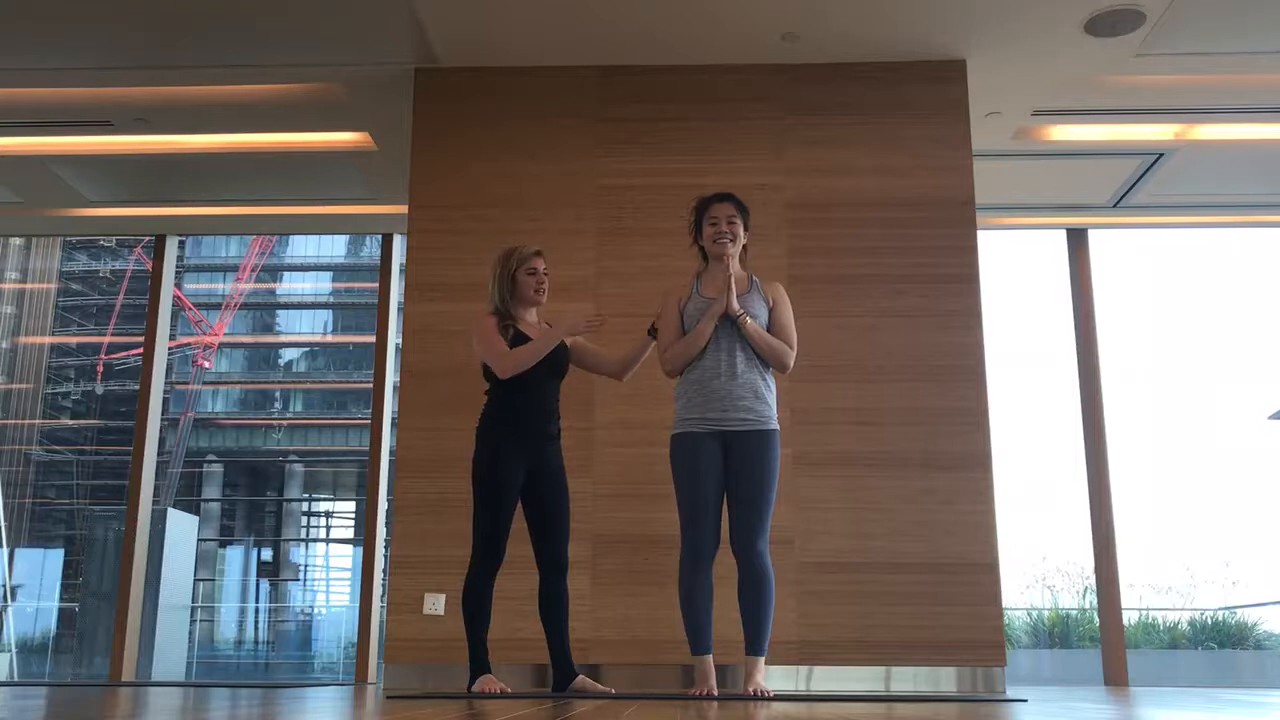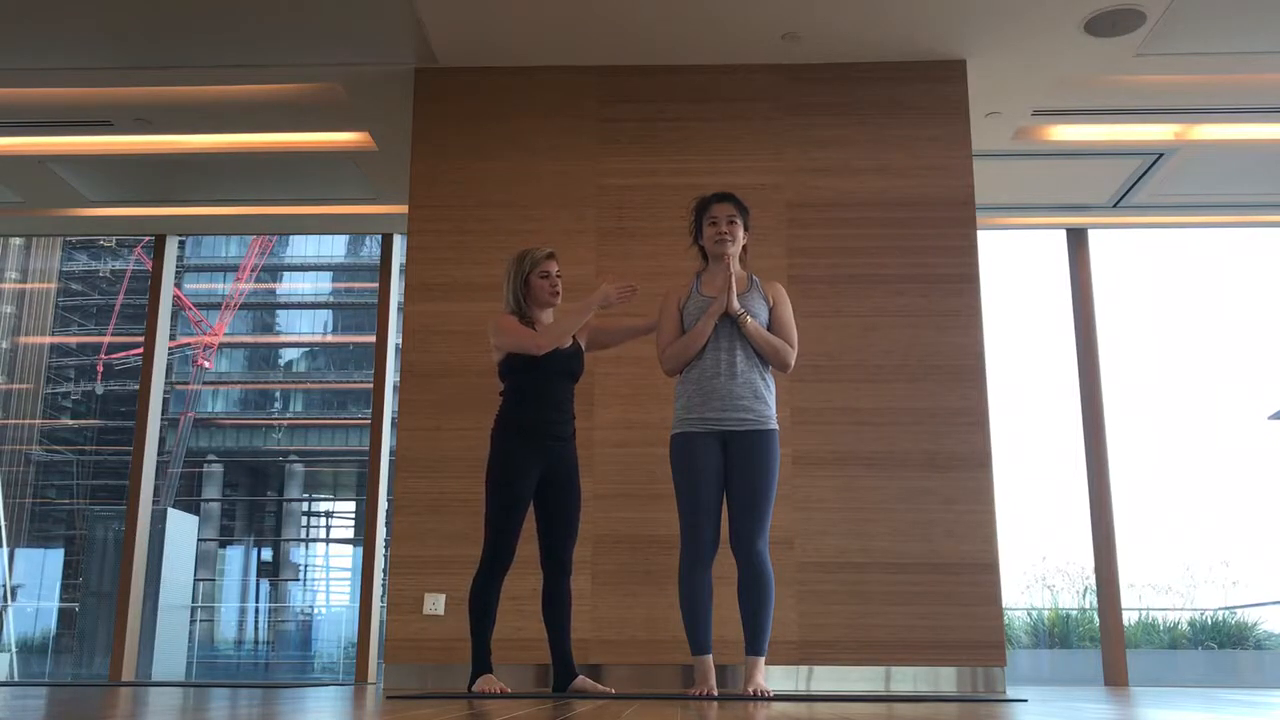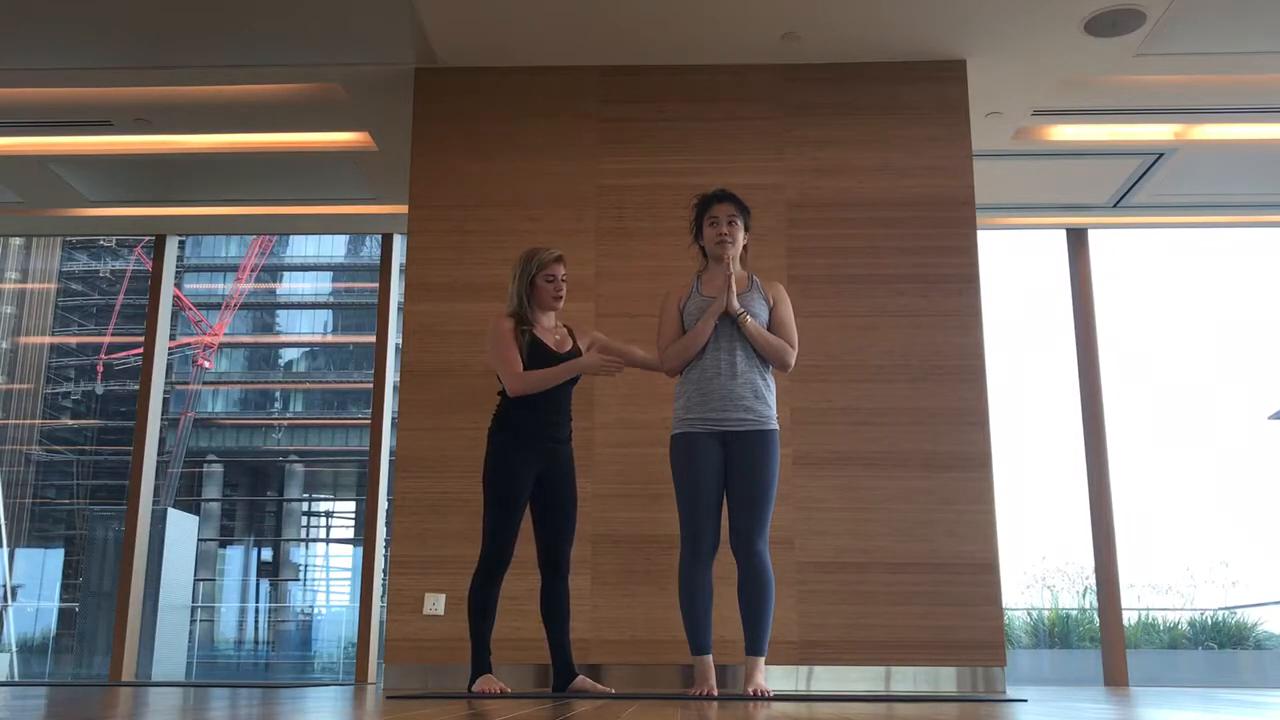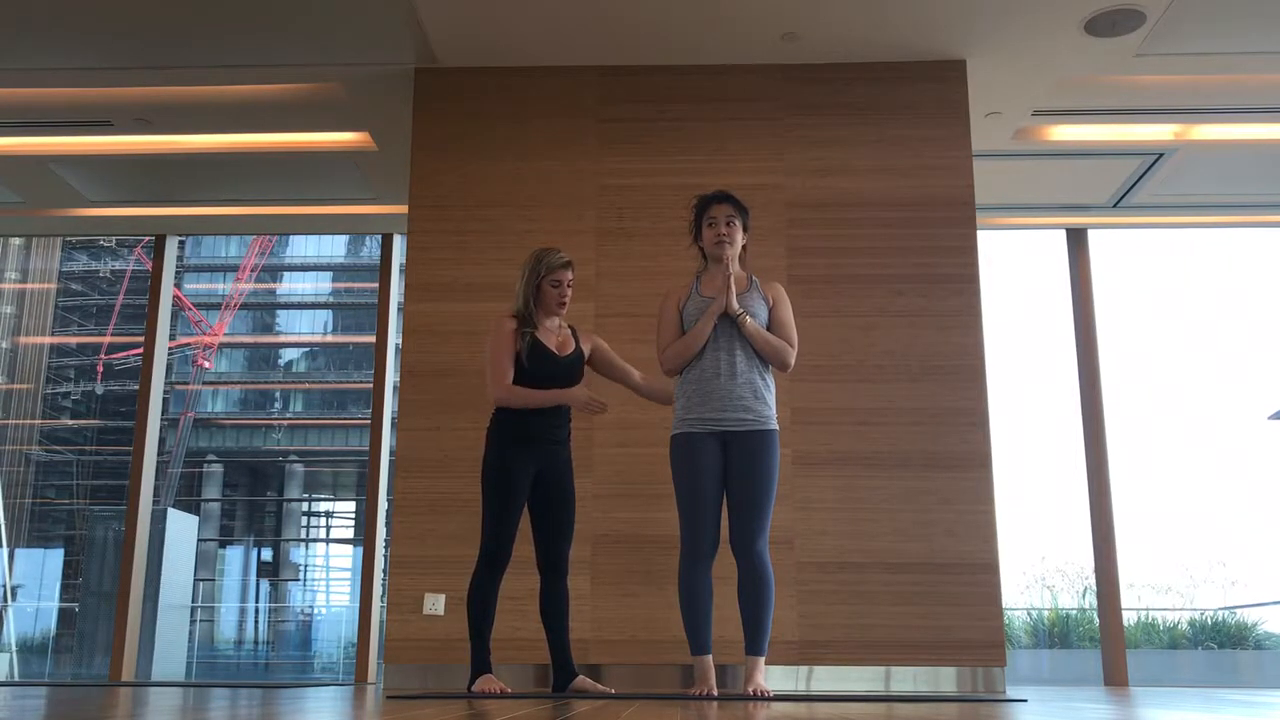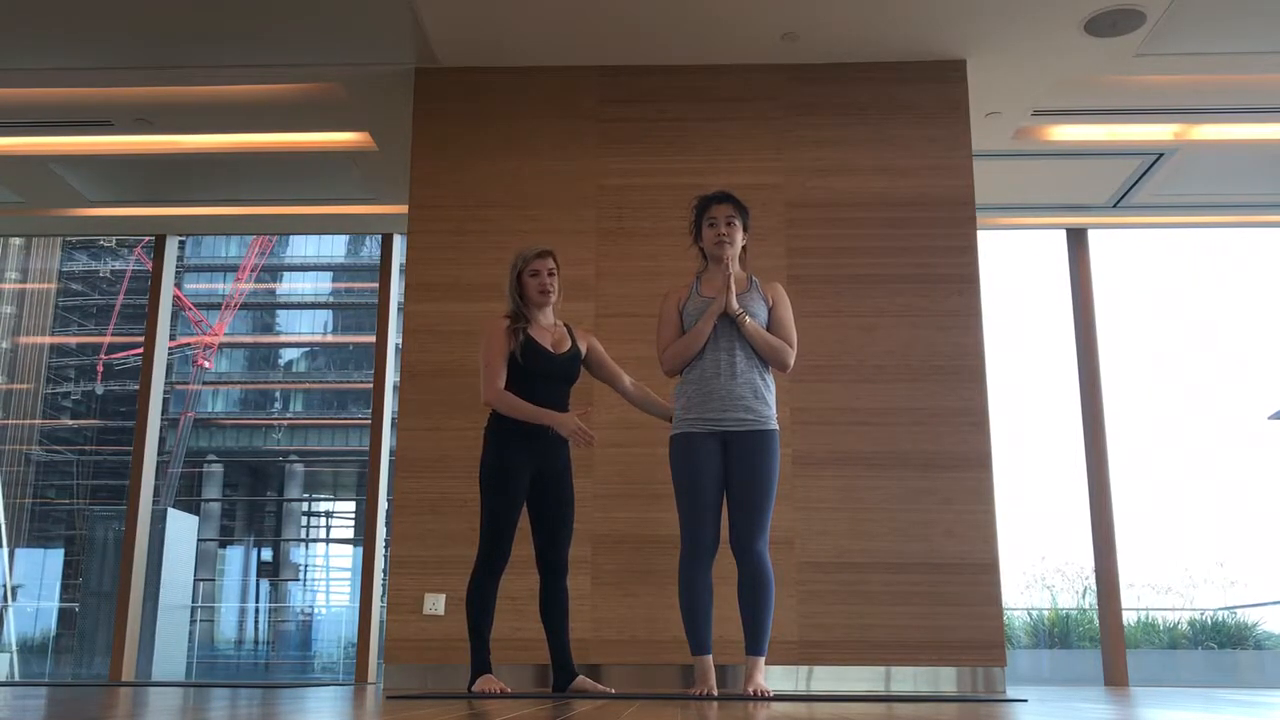
dt=1s
person 1, frame 1
left shoulder: (770, 293)
right shoulder: (680, 297)
left elbow: (787, 360)
right elbow: (670, 363)
left wrist: (739, 315)
right wrist: (713, 314)
left hip: (755, 428)
right hip: (696, 430)
left knee: (752, 547)
right knee: (699, 547)
left ankle: (755, 667)
right ankle: (704, 668)
person 1, frame 2
left shoulder: (769, 292)
right shoulder: (681, 296)
left elbow: (787, 359)
right elbow: (669, 362)
left wrist: (739, 314)
right wrist: (714, 311)
left hip: (754, 428)
right hip: (695, 429)
left knee: (752, 546)
right knee: (698, 547)
left ankle: (755, 666)
right ankle: (703, 667)
person 1, frame 3
left shoulder: (769, 292)
right shoulder: (681, 296)
left elbow: (787, 358)
right elbow: (670, 362)
left wrist: (739, 313)
right wrist: (713, 312)
left hip: (755, 427)
right hip: (695, 429)
left knee: (752, 546)
right knee: (698, 547)
left ankle: (756, 666)
right ankle: (703, 667)
person 1, frame 4
left shoulder: (769, 292)
right shoulder: (680, 297)
left elbow: (787, 358)
right elbow: (669, 362)
left wrist: (738, 313)
right wrist: (713, 311)
left hip: (754, 428)
right hip: (695, 430)
left knee: (751, 546)
right knee: (698, 547)
left ankle: (756, 666)
right ankle: (703, 667)
person 1, frame 5
left shoulder: (769, 293)
right shoulder: (680, 298)
left elbow: (786, 359)
right elbow: (669, 362)
left wrist: (738, 314)
right wrist: (713, 312)
left hip: (755, 428)
right hip: (695, 430)
left knee: (752, 547)
right knee: (698, 546)
left ankle: (756, 667)
right ankle: (703, 668)
person 2, frame 1
left shoulder: (562, 335)
right shoulder: (490, 325)
left elbow: (617, 370)
right elbow: (505, 367)
left wrist: (652, 335)
right wrist: (560, 334)
left hip: (546, 451)
right hip: (501, 448)
left knee: (555, 562)
right knee: (488, 557)
left ankle: (565, 671)
right ankle: (479, 670)
person 2, frame 2
left shoulder: (579, 332)
right shoulder: (504, 326)
left elbow: (641, 328)
right elbow: (540, 344)
right wrist: (593, 303)
left hip: (561, 451)
right hip: (516, 447)
left knee: (559, 563)
right knee: (498, 557)
left ankle: (565, 671)
right ankle: (480, 670)
person 2, frame 3
left shoulder: (581, 338)
right shoulder: (506, 328)
left elbow: (645, 358)
right elbow: (516, 384)
right wrist: (579, 366)
left hip: (557, 453)
right hip: (512, 448)
left knee: (557, 564)
right knee: (496, 556)
left ankle: (565, 671)
right ankle: (480, 670)
person 2, frame 4
left shoulder: (584, 341)
right shoulder: (509, 329)
left elbow: (639, 382)
right elbow: (500, 392)
right wrist: (566, 396)
left hip: (556, 455)
right hip: (510, 451)
left knee: (556, 565)
right knee: (495, 556)
left ankle: (565, 671)
right ankle: (480, 670)
person 2, frame 5
left shoulder: (579, 339)
right shoulder: (504, 330)
left elbow: (628, 387)
right elbow: (492, 394)
left wrist: (676, 414)
right wrist: (555, 417)
left hip: (554, 456)
right hip: (508, 450)
left knee: (556, 564)
right knee: (493, 556)
left ankle: (565, 672)
right ankle: (480, 669)
